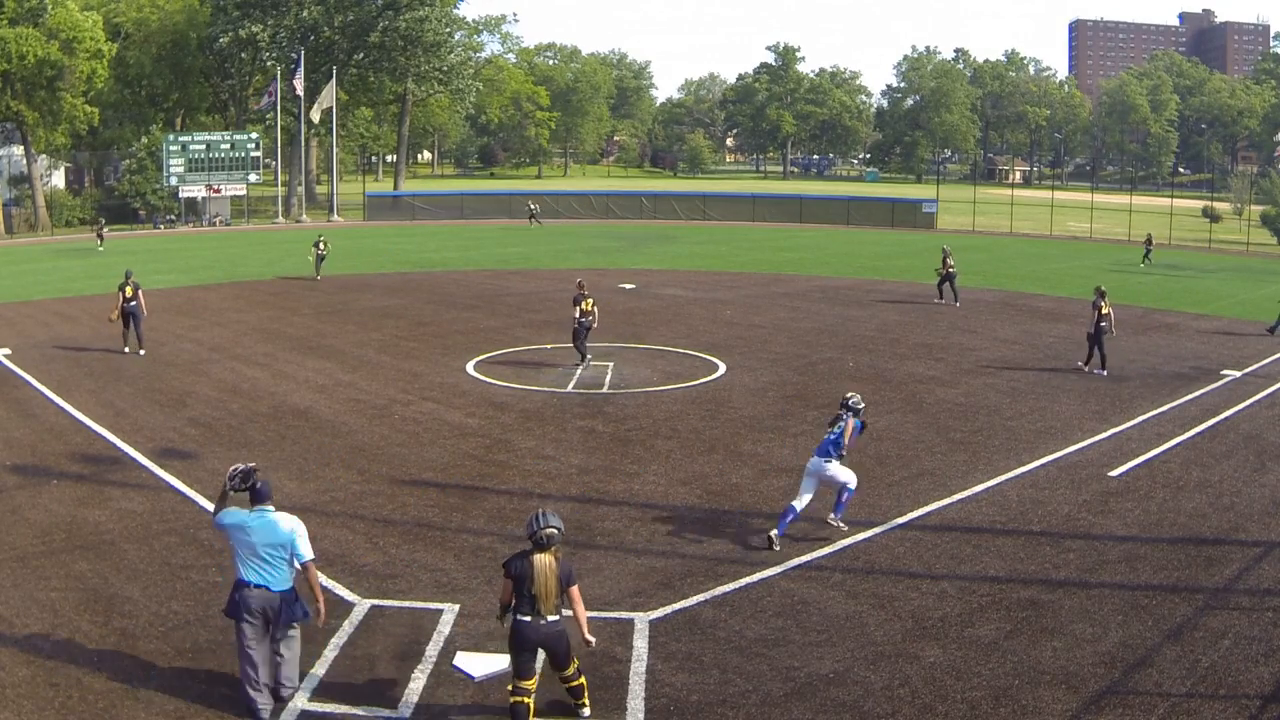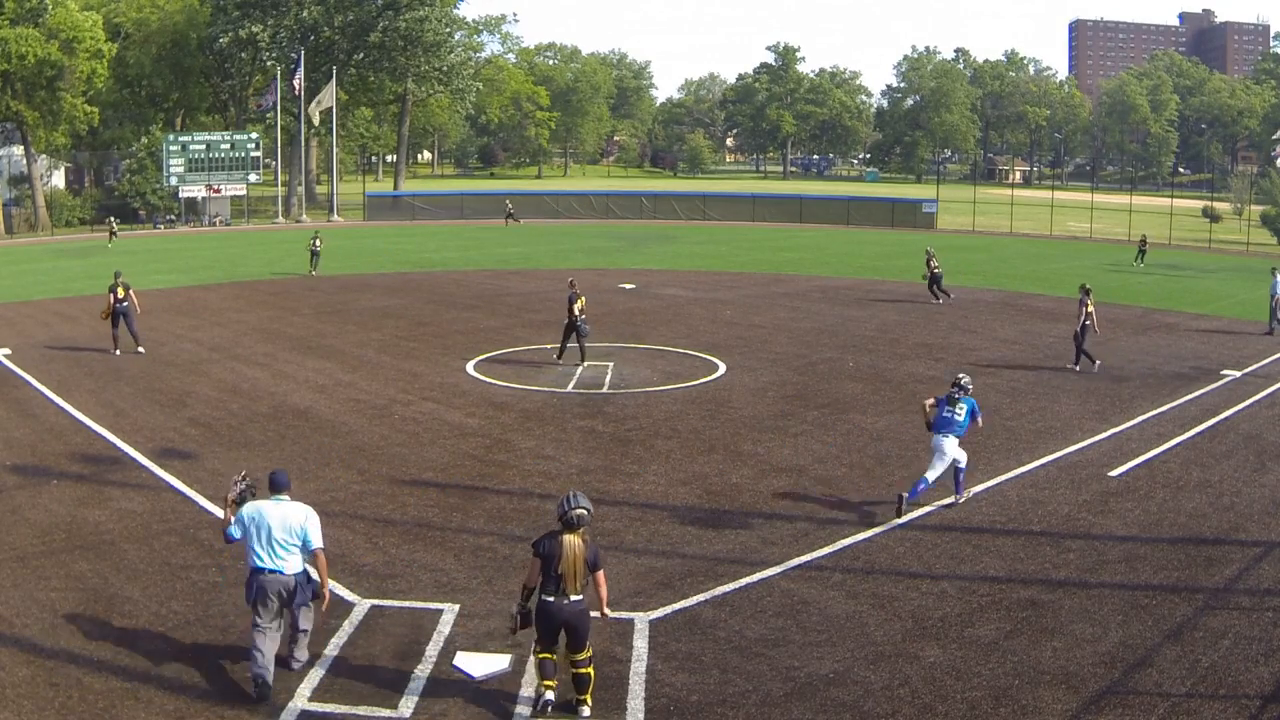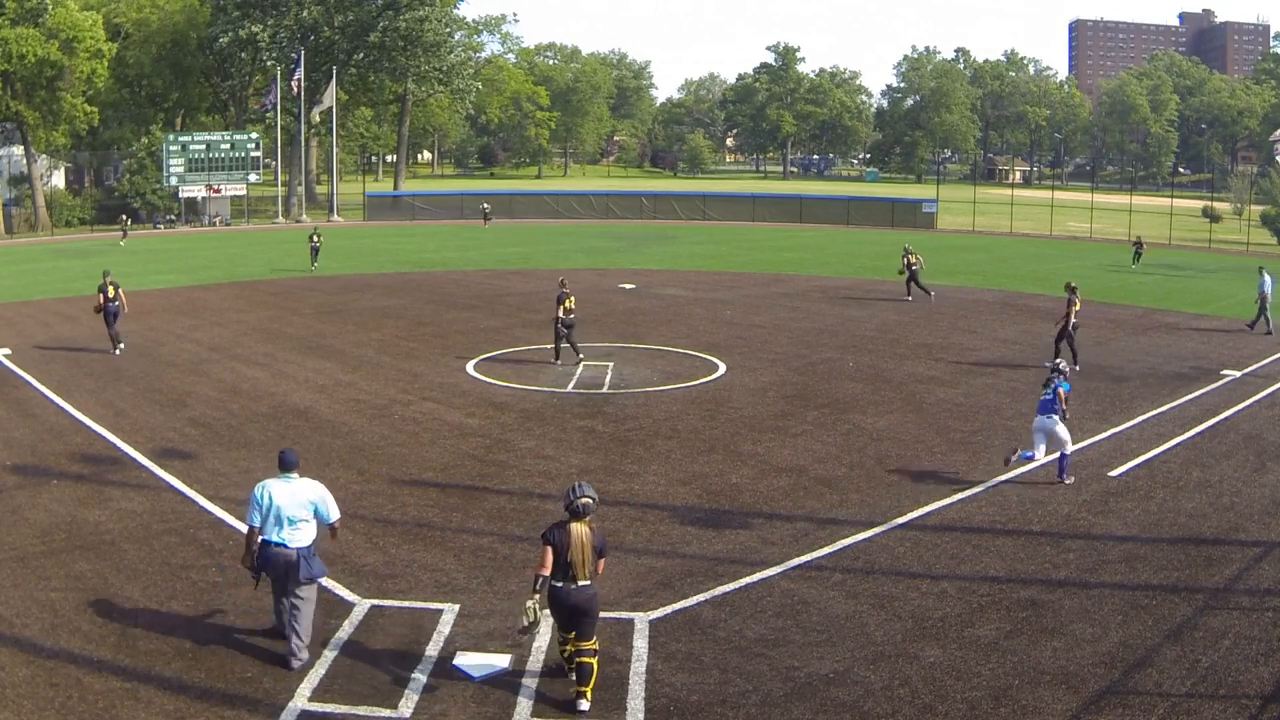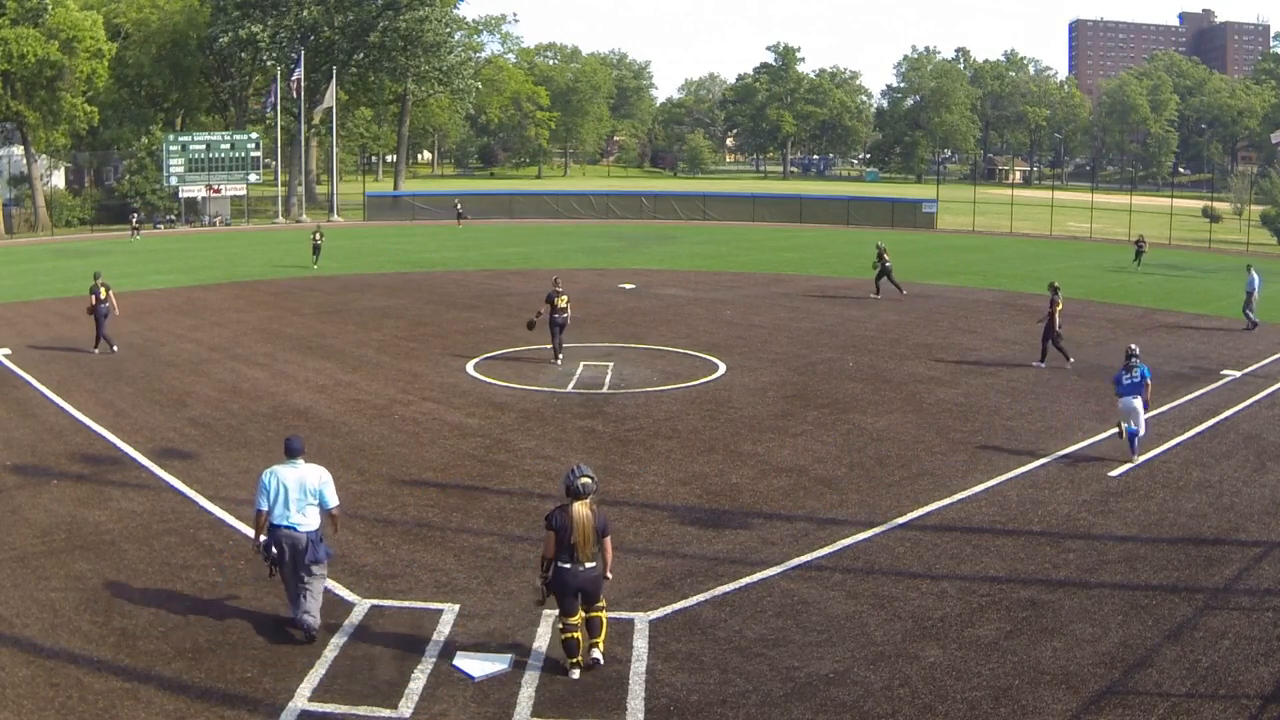
dt=0.3s
person 1, frame 1
left shoulder: (236, 519)
right shoulder: (291, 524)
left elbow: (216, 517)
right elbow: (308, 565)
left wrist: (226, 490)
right wrist: (319, 600)
left hip: (249, 596)
right hip: (281, 595)
left knee: (253, 650)
right knee: (286, 642)
right ankle: (286, 687)
person 1, frame 2
left shoulder: (251, 510)
right shoulder: (305, 512)
left elbow: (229, 536)
right elbow: (317, 552)
left wrist: (229, 508)
right wrist: (325, 585)
left hip: (263, 580)
right hip: (293, 579)
left knee: (264, 628)
right knee: (301, 620)
left ankle: (261, 672)
right ankle: (297, 657)
person 1, frame 3
left shoulder: (263, 489)
right shoulder: (314, 489)
left elbow: (254, 528)
right elbow: (334, 523)
left wrist: (248, 553)
right wrist: (333, 531)
left hip: (271, 552)
right hip: (301, 554)
left knee: (280, 593)
right knee: (302, 603)
left ankle: (282, 627)
right ankle: (296, 655)
person 1, frame 4
left shoulder: (270, 474)
right shoulder: (319, 473)
left elbow: (262, 511)
right elbow: (332, 511)
left wrist: (258, 537)
right wrist: (336, 526)
left hip: (280, 535)
right hip: (308, 536)
left knee: (291, 580)
right knee: (313, 580)
left ankle: (299, 616)
right ankle: (309, 618)
person 2, frame 1
left shoulder: (516, 563)
right shoulder: (563, 566)
left elbow: (505, 598)
right elbow: (576, 602)
left wrist: (503, 613)
right wrist: (585, 633)
left hip: (523, 629)
right hip: (553, 629)
left knee: (522, 682)
right knee: (567, 670)
person 2, frame 2
left shoulder: (546, 542)
right shoulder: (590, 548)
left elbow: (532, 578)
right elbow: (600, 584)
left wrist: (523, 602)
right wrist: (604, 607)
left hip: (547, 608)
right hip: (577, 609)
left knee: (545, 649)
right knee: (580, 656)
left ankle: (548, 691)
person 2, frame 3
left shoulder: (555, 532)
right shoulder: (597, 536)
left elbow: (545, 567)
right elbow: (599, 569)
left wrist: (535, 597)
left hip: (559, 594)
right hip: (586, 595)
left knee: (566, 634)
right knee: (586, 645)
left ankle: (572, 669)
right ankle: (582, 696)
person 2, frame 4
left shoulder: (557, 515)
right shoulder: (599, 516)
left elbow: (549, 550)
right elbow: (607, 550)
left wrist: (543, 576)
right wrist: (606, 571)
left hip: (564, 574)
right hip: (591, 574)
left knee: (569, 619)
right knee: (595, 607)
left ankle: (574, 665)
right ankle: (596, 648)
